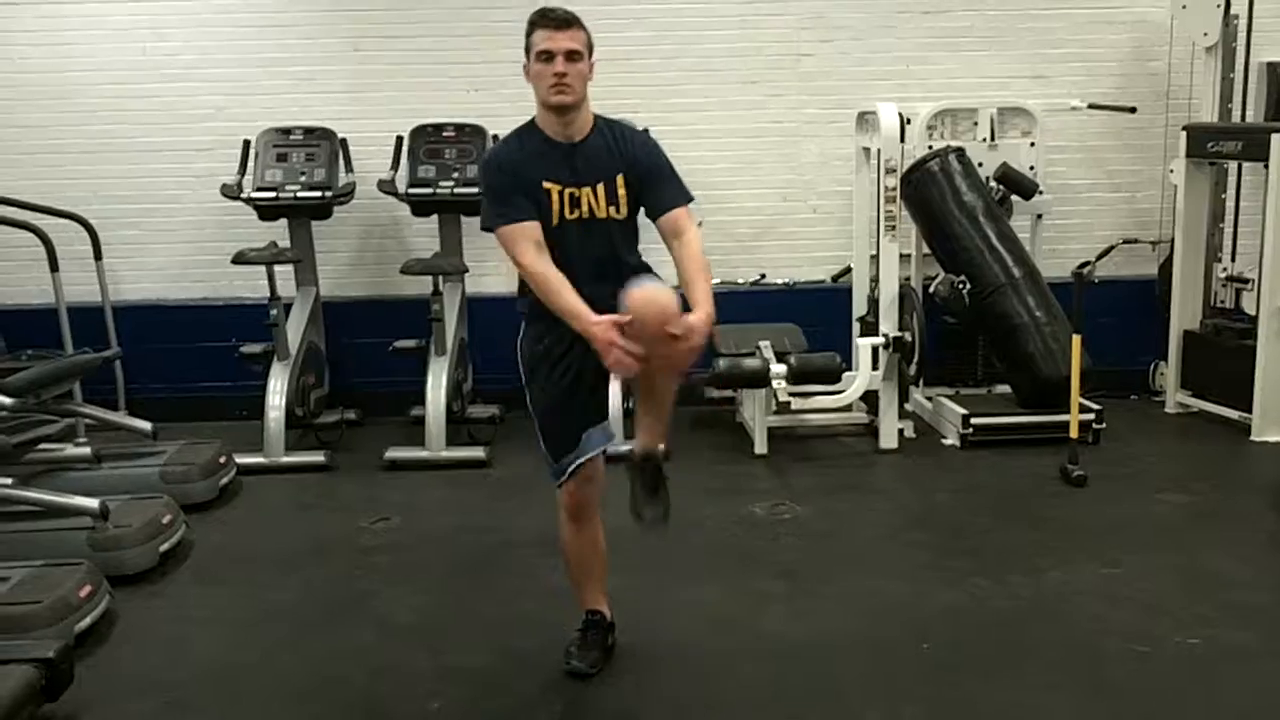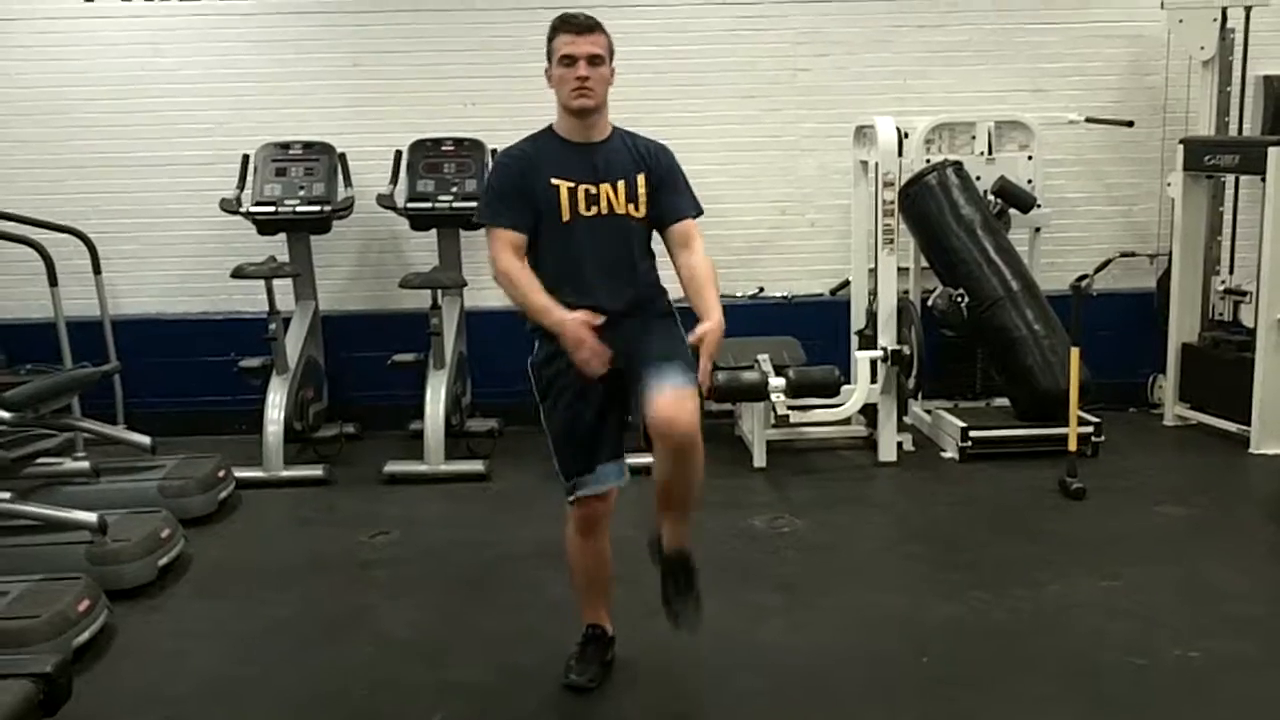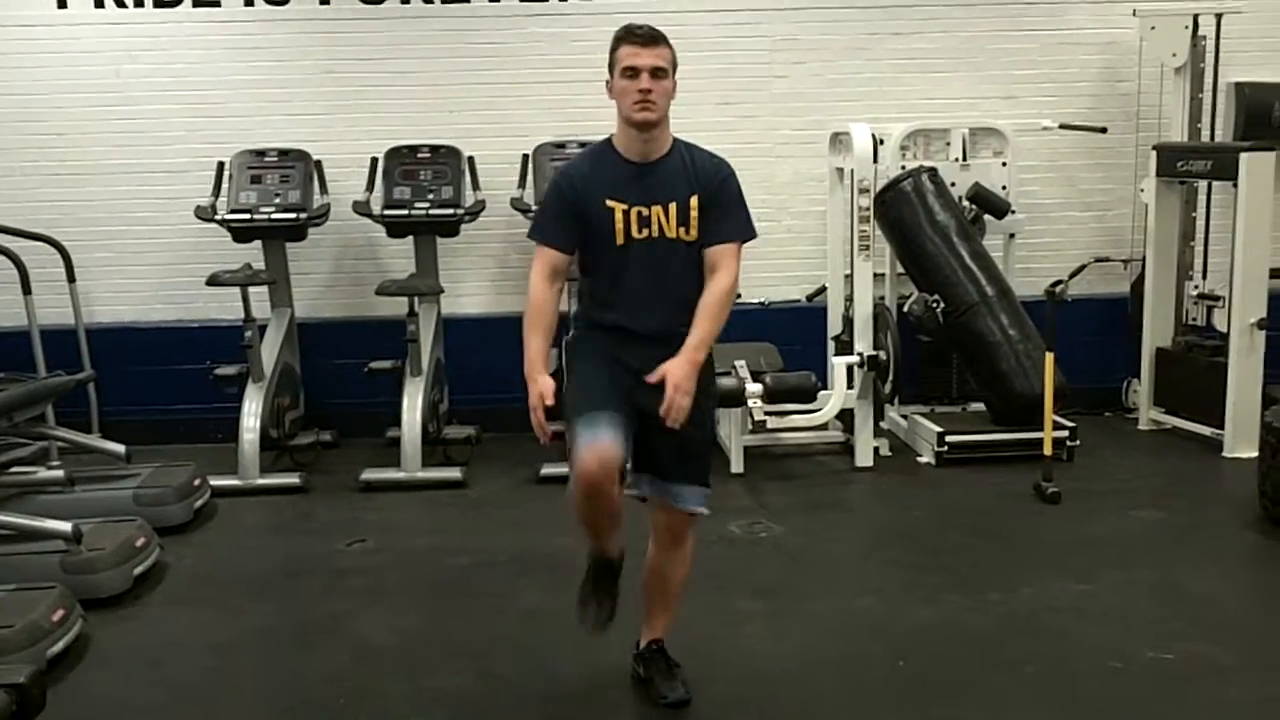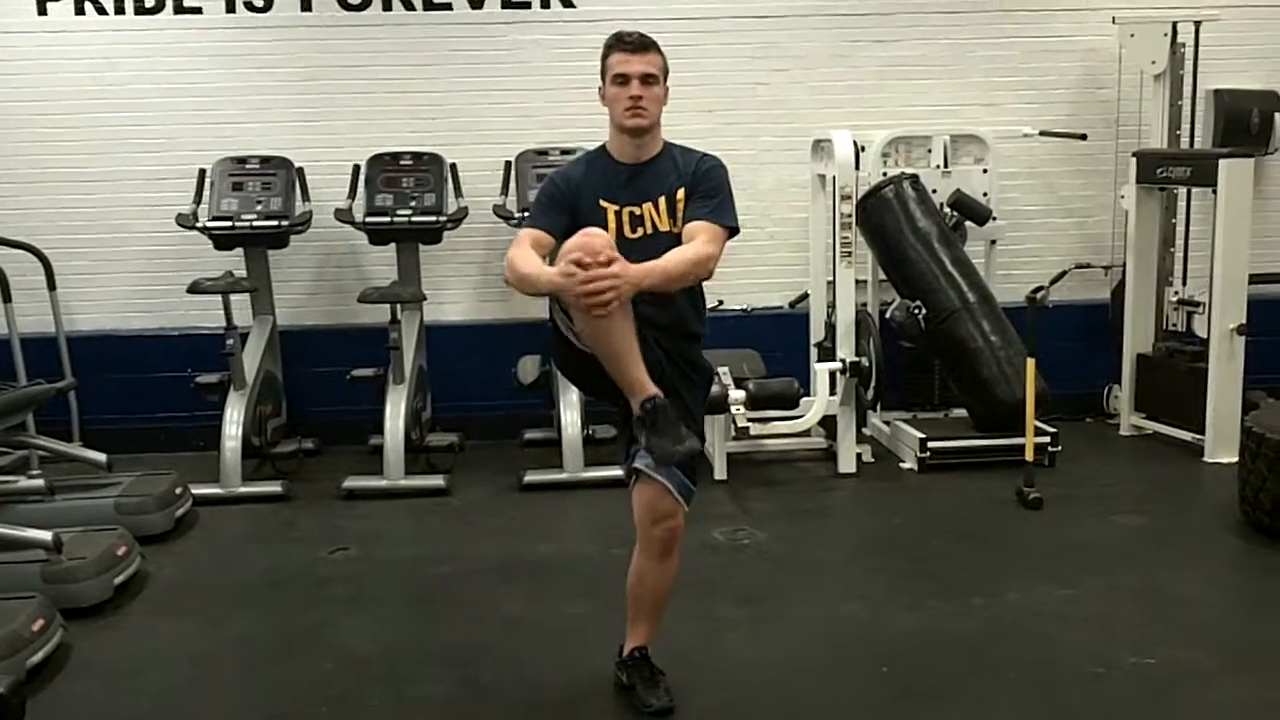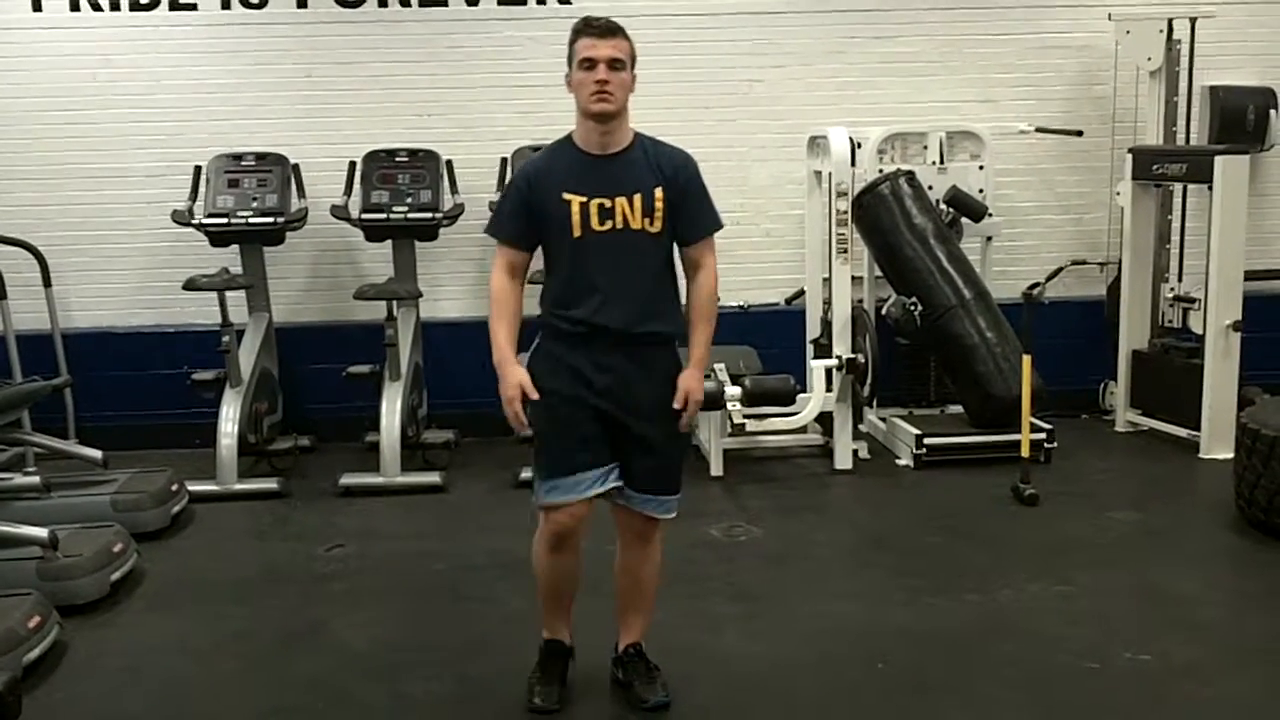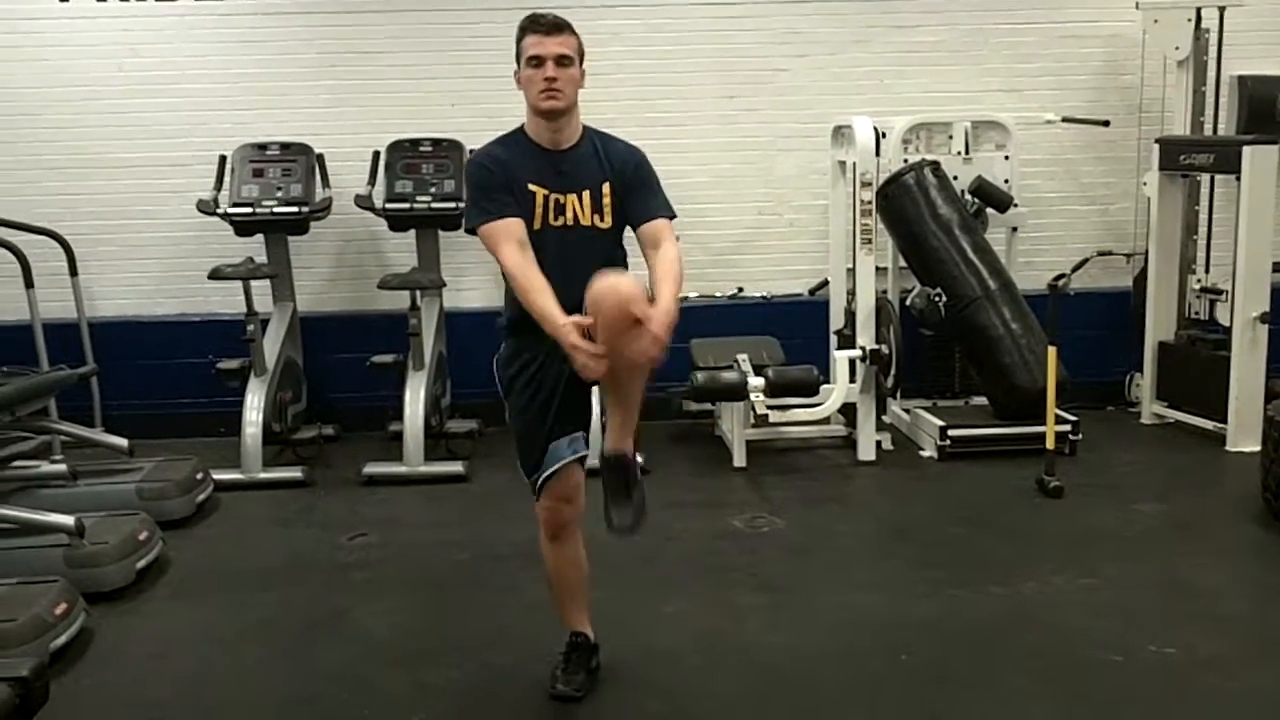
dt=0.7s
person 1, frame 1
left shoulder: (632, 147)
right shoulder: (507, 161)
left elbow: (681, 230)
right elbow: (531, 259)
left wrist: (702, 306)
right wrist: (590, 327)
left hip: (625, 305)
right hip: (557, 334)
right knee: (578, 489)
left ankle: (647, 457)
right ankle: (596, 620)
person 1, frame 2
left shoulder: (650, 157)
right shoulder: (521, 164)
left elbow: (686, 243)
right elbow: (506, 258)
left wrist: (712, 316)
right wrist: (557, 319)
left hip: (648, 324)
right hip: (571, 348)
left knee: (678, 427)
right knee: (588, 502)
left ankle: (674, 551)
right ankle: (596, 633)
person 1, frame 3
left shoulder: (710, 175)
right shoulder: (578, 178)
left elbow: (722, 274)
right elbow: (546, 276)
left wrist: (689, 360)
right wrist: (536, 370)
left hip: (681, 364)
right hip: (604, 350)
left knee: (676, 519)
right knee: (595, 466)
left ankle: (652, 647)
right ankle: (606, 557)
person 1, frame 4
left shoulder: (701, 172)
right shoulder: (573, 181)
left elbow: (704, 253)
right elbow: (518, 258)
left wrist: (634, 275)
right wrist: (556, 276)
left hip: (674, 353)
right hip: (595, 348)
left knee: (663, 520)
right knee: (589, 246)
left ankle: (635, 657)
right ankle: (647, 414)
person 1, frame 5
left shoulder: (672, 168)
right shoulder: (539, 176)
left elbow: (701, 269)
right elbow: (507, 271)
left wrist: (697, 364)
right wrist: (505, 360)
left hip: (651, 368)
right hip: (566, 367)
left knee: (643, 523)
right knee: (562, 523)
left ankle: (631, 652)
right ankle: (555, 647)
person 1, frame 6
left shoulder: (622, 159)
right shoulder: (492, 166)
left elbow: (664, 246)
right elbow: (515, 260)
left wrist: (662, 305)
right wrist: (564, 329)
left hip: (611, 336)
right hip: (535, 345)
left knee: (615, 293)
right knee: (557, 506)
left ankle: (620, 452)
right ankle: (580, 641)
